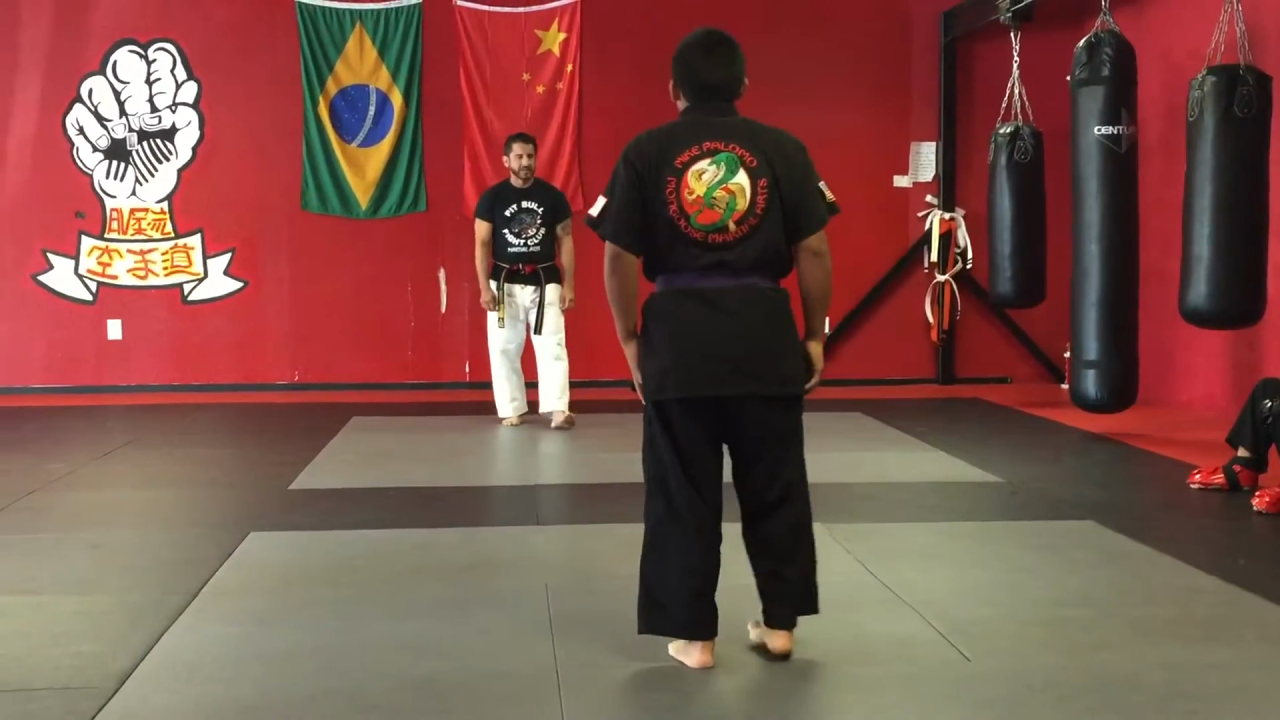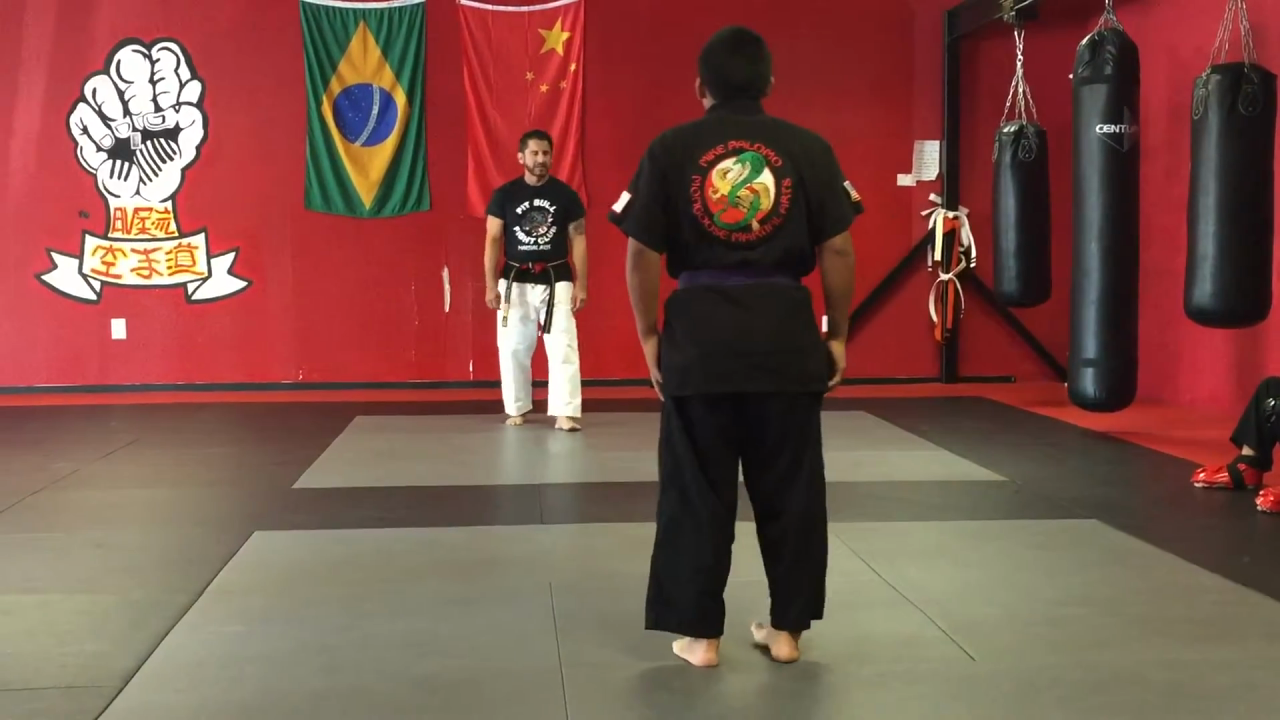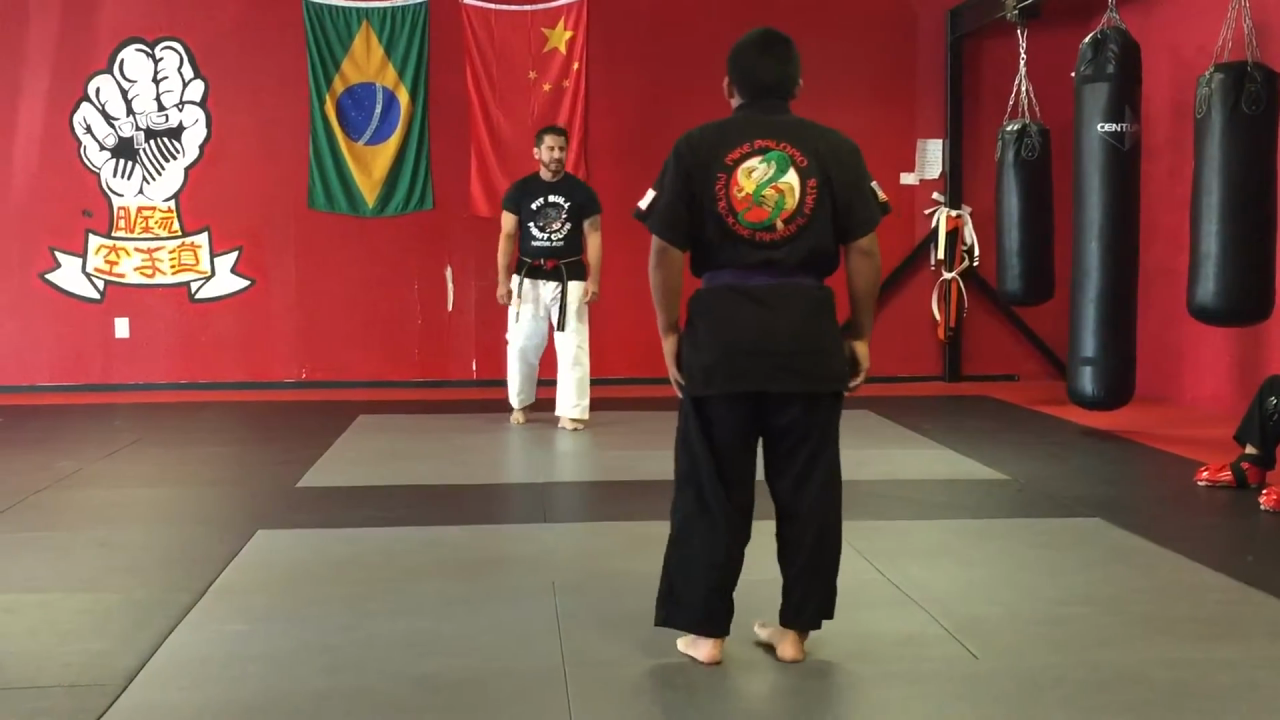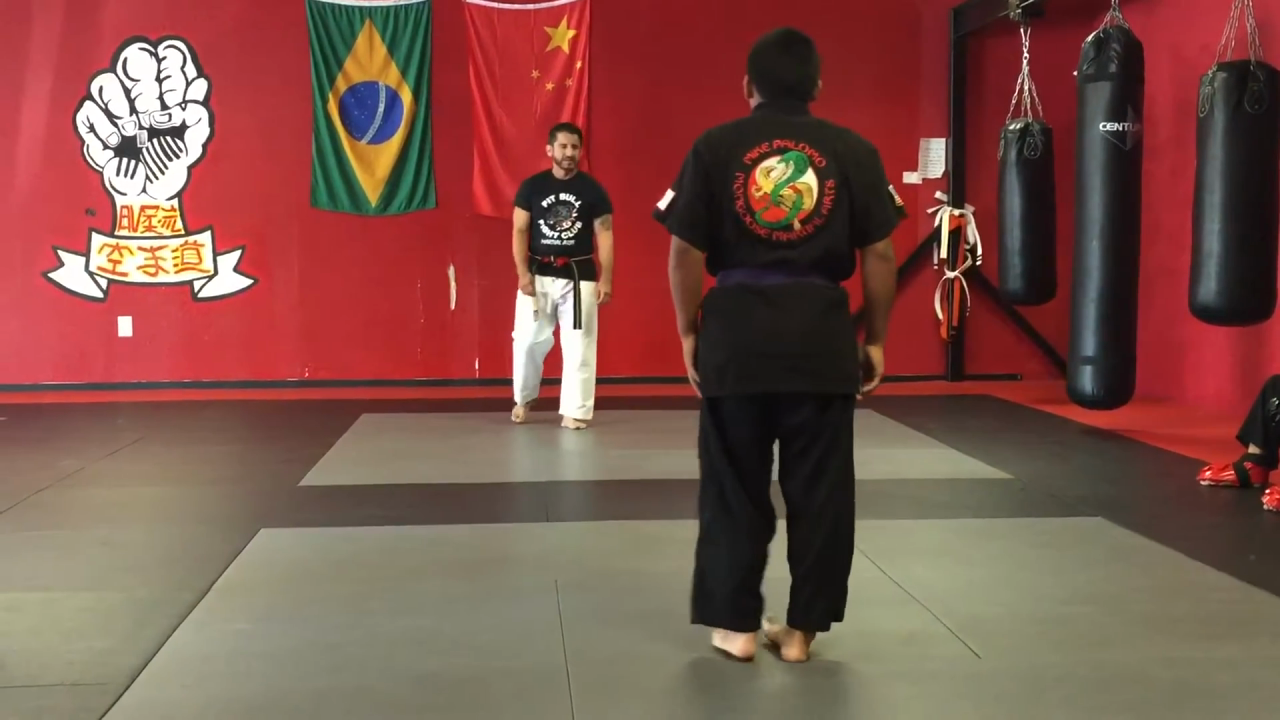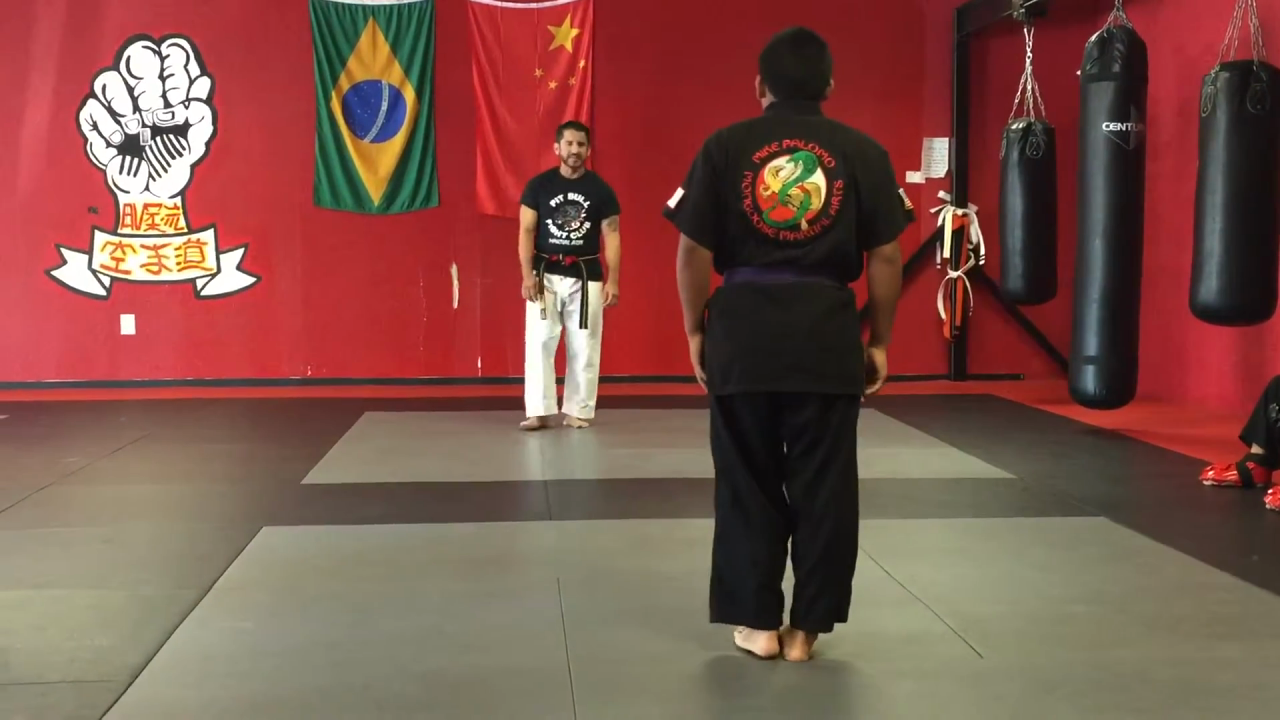
dt=0.2s
person 1, frame 1
left shoulder: (645, 152)
right shoulder: (782, 149)
left elbow: (619, 257)
right elbow: (814, 251)
left wrist: (631, 338)
right wrist: (815, 335)
left hip: (678, 334)
right hip: (764, 331)
left knee: (681, 491)
right knee: (775, 486)
left ankle: (692, 633)
right ankle: (779, 623)
person 1, frame 2
left shoulder: (671, 148)
right shoulder: (808, 148)
left elbow: (642, 254)
right elbow: (837, 250)
left wrist: (650, 333)
right wrist: (837, 334)
left hip: (700, 332)
right hip: (786, 331)
left knee: (696, 489)
right knee: (790, 487)
left ankle: (699, 632)
right ankle: (786, 627)
person 1, frame 3
left shoulder: (696, 147)
right shoulder: (835, 149)
left elbow: (665, 252)
right elbow: (863, 251)
left wrist: (670, 332)
right wrist: (860, 334)
left hip: (720, 331)
right hip: (807, 332)
left knee: (711, 487)
right knee: (808, 487)
left ankle: (704, 628)
right ankle: (794, 627)
person 1, frame 4
left shoulder: (715, 147)
right shoulder: (853, 151)
left elbow: (685, 252)
right elbow: (880, 254)
left wrist: (688, 332)
right wrist: (875, 339)
left hip: (736, 330)
right hip: (821, 333)
left knee: (733, 485)
right knee: (820, 487)
left ankle: (736, 622)
right ankle: (800, 627)
person 1, frame 5
left shoulder: (725, 146)
right shoulder: (862, 152)
left elbow: (693, 251)
right elbow: (886, 257)
left wrist: (695, 331)
right wrist: (880, 342)
left hip: (743, 330)
right hip: (827, 334)
left knee: (747, 484)
right knee: (824, 487)
left ankle: (758, 622)
right ankle: (805, 627)
person 2, frame 1
left shoulder: (553, 196)
right shoulder: (492, 198)
left elbow: (565, 241)
right elbow: (482, 244)
left wrist: (568, 284)
right wrist: (485, 287)
left hip: (545, 282)
right hip: (505, 283)
left knee: (552, 346)
right knee: (504, 350)
left ankle: (557, 410)
right ankle: (511, 410)
person 2, frame 2
left shoulder: (566, 195)
right shoulder: (504, 195)
left elbow: (578, 241)
right elbow: (493, 240)
left wrist: (581, 284)
right wrist: (491, 285)
left hip: (557, 280)
right hip: (516, 281)
left knee: (563, 347)
right knee: (514, 349)
left ankle: (565, 413)
right ankle: (516, 409)
person 2, frame 3
left shoulder: (582, 191)
right shoulder: (519, 190)
left elbow: (593, 236)
right elbow: (508, 235)
left wrist: (594, 279)
right wrist: (502, 280)
left hip: (570, 277)
right hip: (528, 277)
left knee: (572, 346)
right knee: (522, 345)
left ankle: (570, 413)
right ankle: (520, 404)
person 2, frame 4
left shoulder: (593, 190)
right shoulder: (531, 187)
left elbow: (604, 235)
right elbow: (520, 231)
left wrist: (605, 278)
right wrist: (523, 272)
left hip: (579, 276)
right hip: (538, 274)
left knee: (580, 346)
right knee: (529, 342)
left ankle: (574, 412)
right ankle: (523, 399)
person 2, frame 5
left shoulder: (601, 190)
right shoulder: (539, 185)
left elbow: (611, 236)
right elbow: (526, 230)
left wrist: (613, 280)
right wrist: (527, 274)
left hip: (585, 276)
right hip: (545, 273)
left knee: (584, 347)
right knee: (540, 341)
left ankle: (578, 411)
right ankle: (539, 410)
